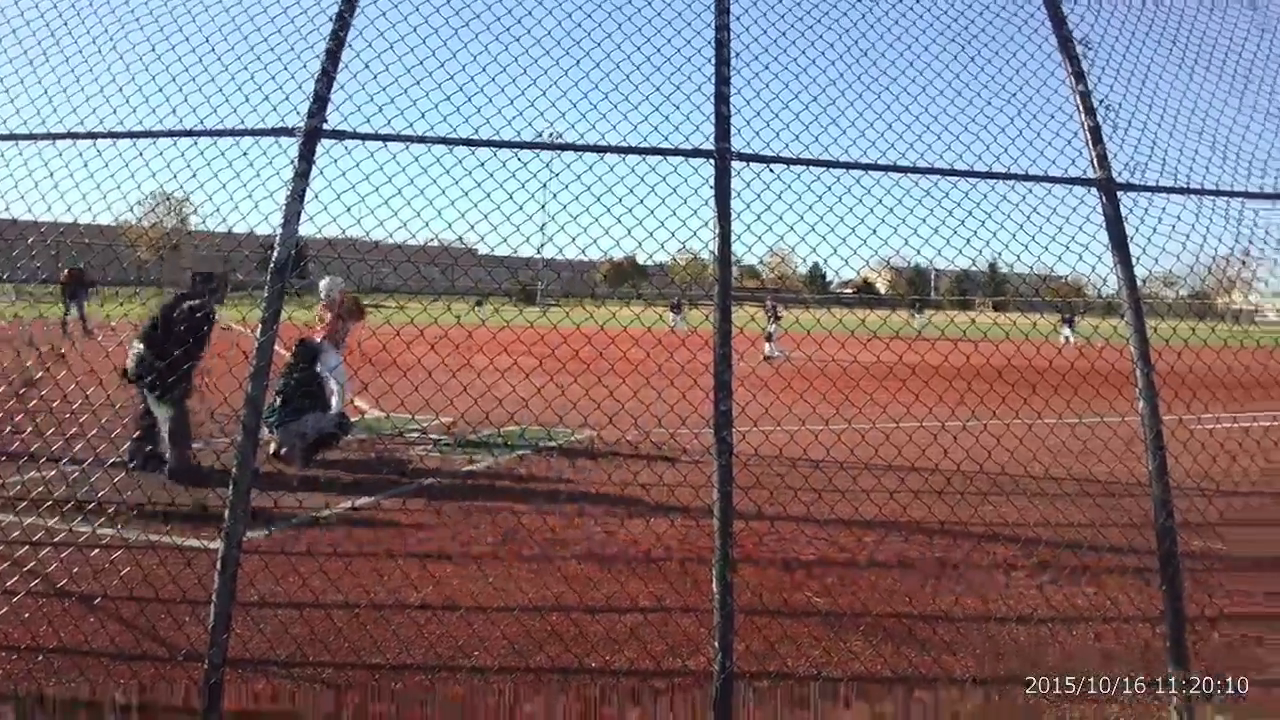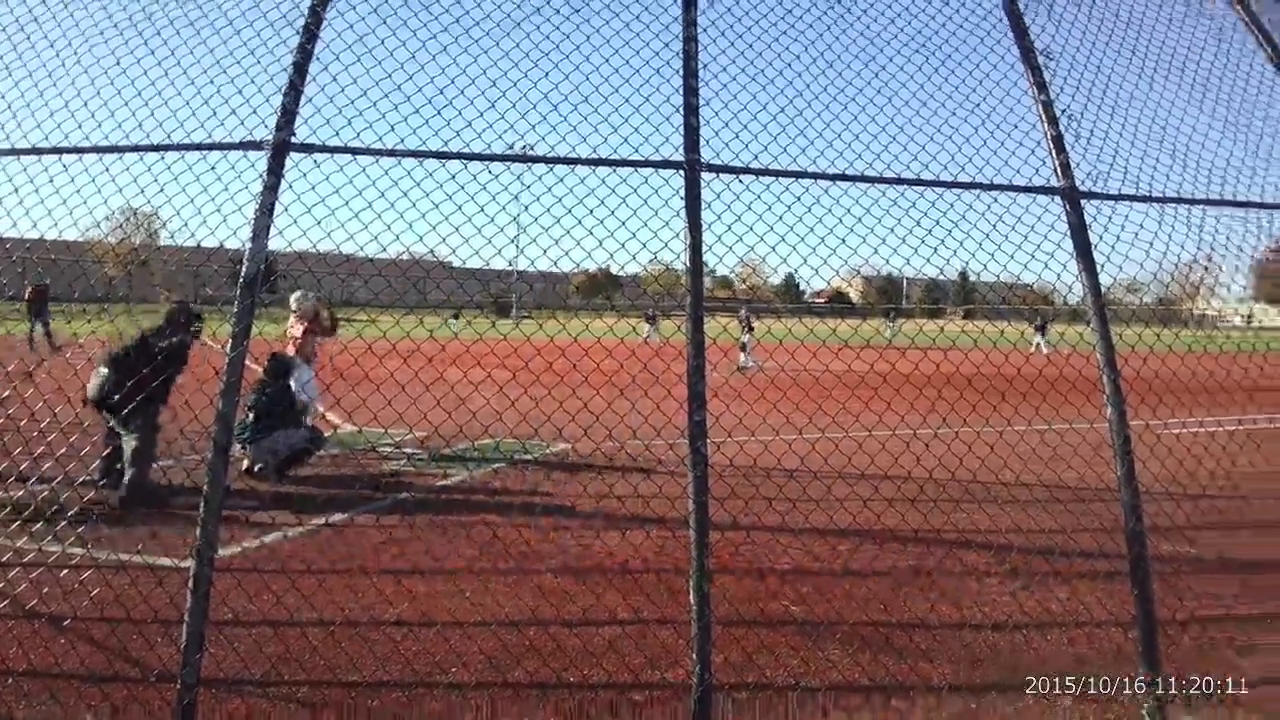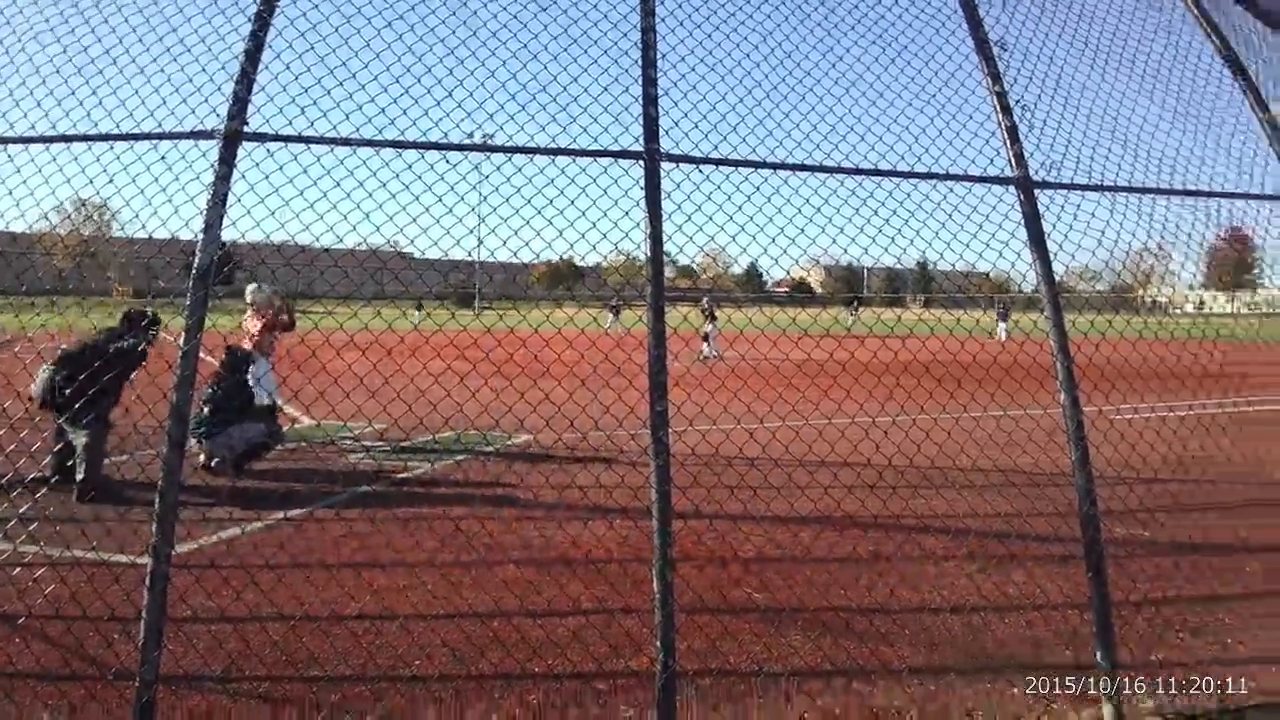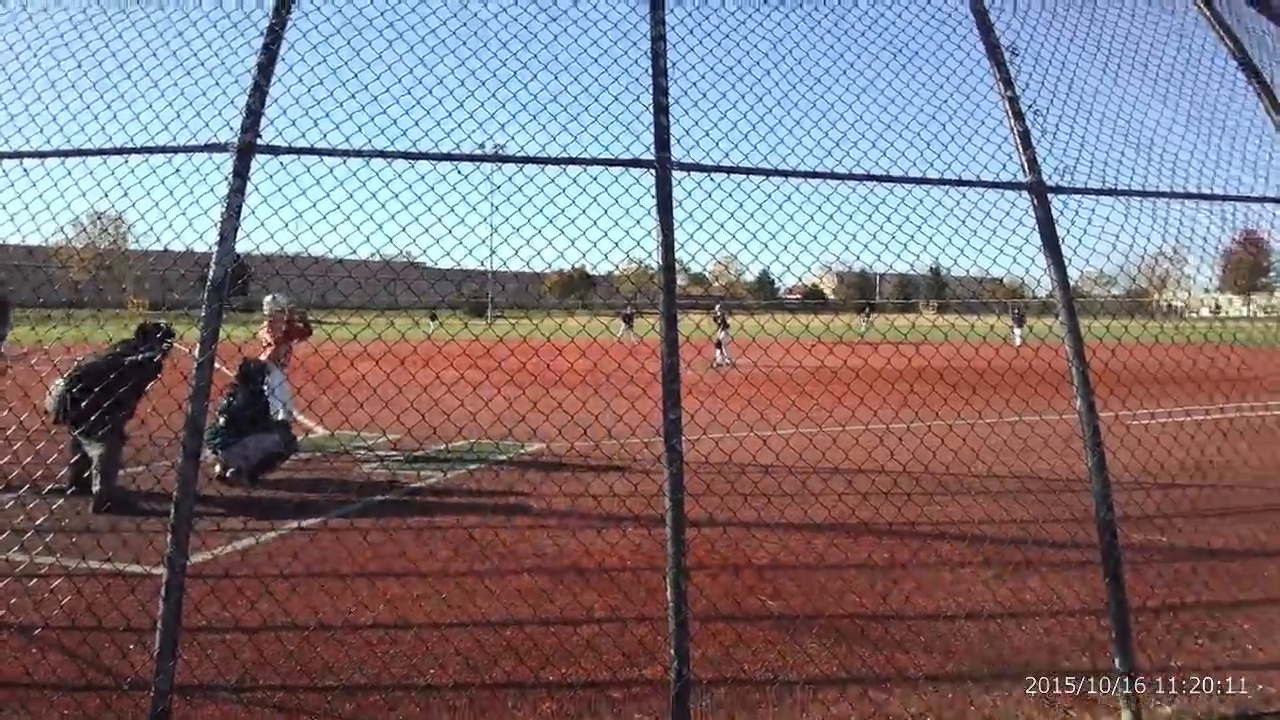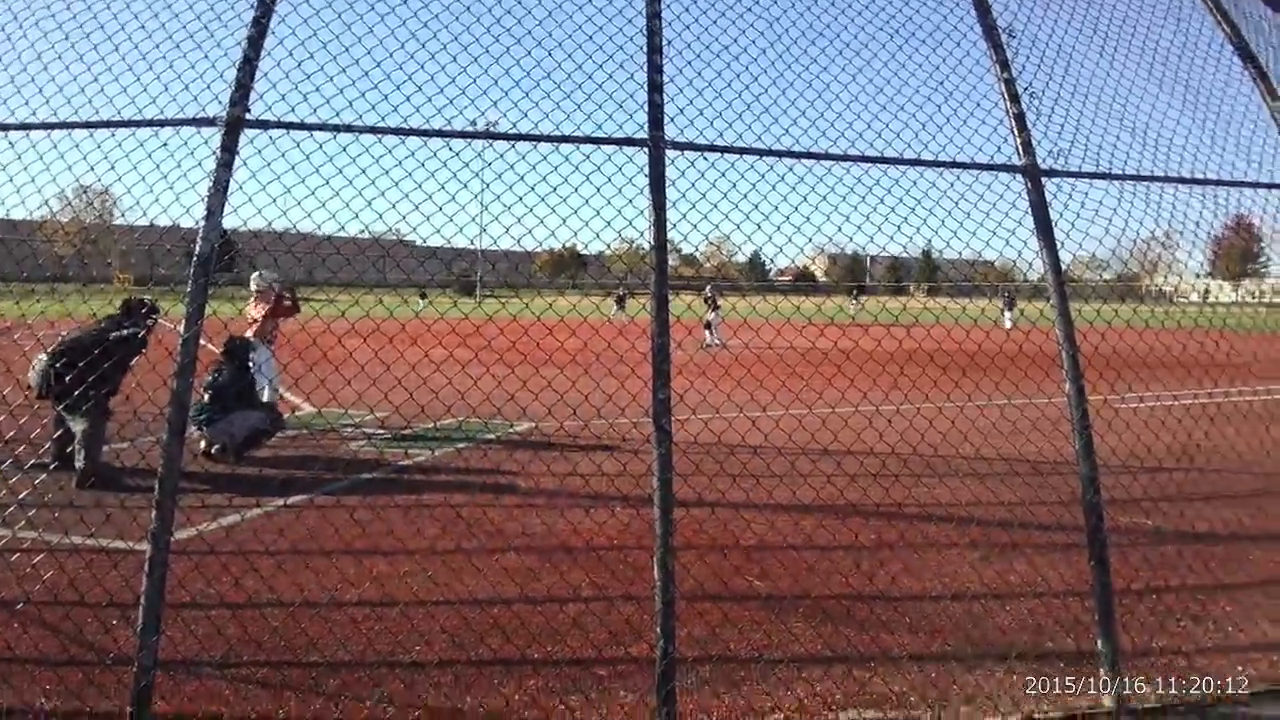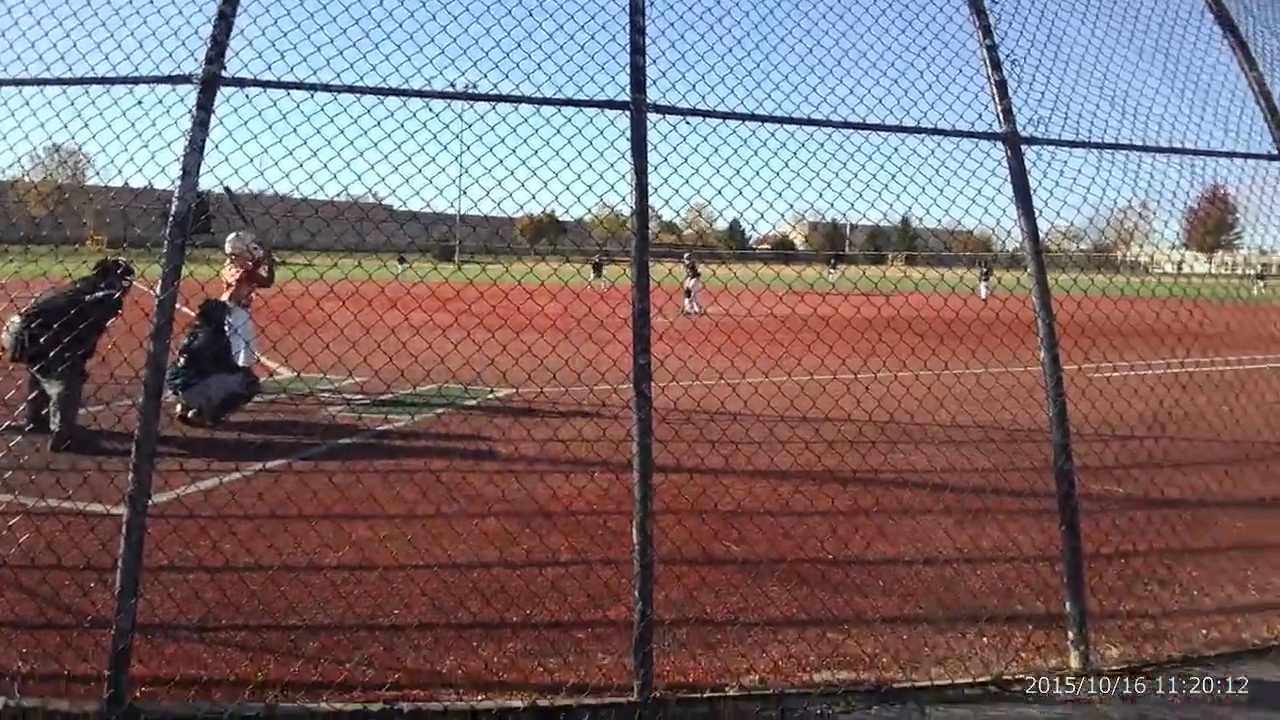
dt=0.3s
person 1, frame 1
left shoulder: (182, 301)
right shoulder: (200, 310)
right elbow: (191, 350)
right wrist: (183, 379)
left hip: (143, 360)
right hip: (155, 364)
left knee: (150, 412)
right knee: (173, 413)
left ankle: (139, 456)
right ankle: (178, 466)
person 1, frame 2
left shoulder: (156, 335)
right shoulder: (177, 344)
left hip: (104, 382)
right hip: (117, 387)
left knee: (119, 430)
right knee: (140, 435)
left ankle: (108, 475)
right ankle: (132, 490)
person 1, frame 3
left shoulder: (111, 336)
right shoulder: (132, 349)
left hip: (50, 381)
right hip: (61, 385)
left knee: (70, 425)
right knee: (91, 432)
left ankle: (59, 470)
right ankle: (87, 486)
person 1, frame 4
left shoulder: (126, 349)
right shoulder: (147, 361)
left hip: (64, 393)
right hip: (75, 399)
left knee: (87, 436)
right knee: (106, 444)
left ankle: (76, 481)
right ankle: (103, 498)
person 1, frame 5
left shoulder: (109, 324)
right shoulder: (132, 338)
left hip: (46, 369)
right hip: (57, 374)
left knee: (69, 412)
right knee: (91, 419)
left ankle: (59, 457)
right ankle: (88, 472)
person 1, frame 6
left shoulder: (83, 286)
right shoulder: (107, 299)
right wrist: (77, 360)
left hip: (19, 330)
right hip: (31, 336)
left knee: (43, 374)
right knee: (66, 382)
left ankle: (34, 420)
right ankle: (63, 435)
